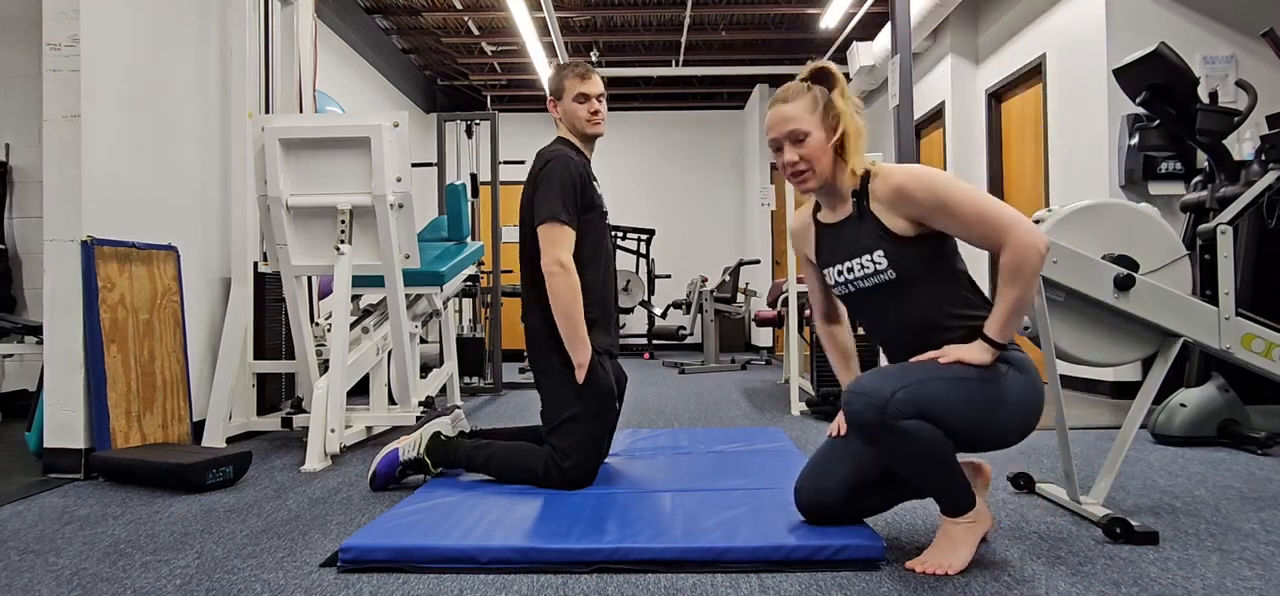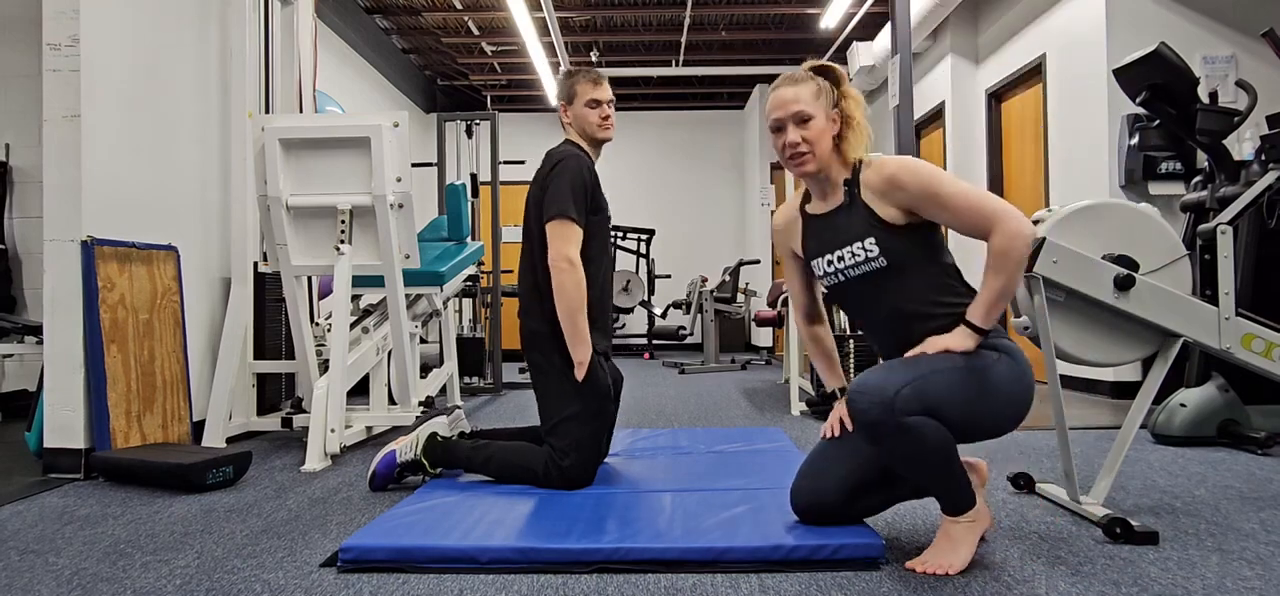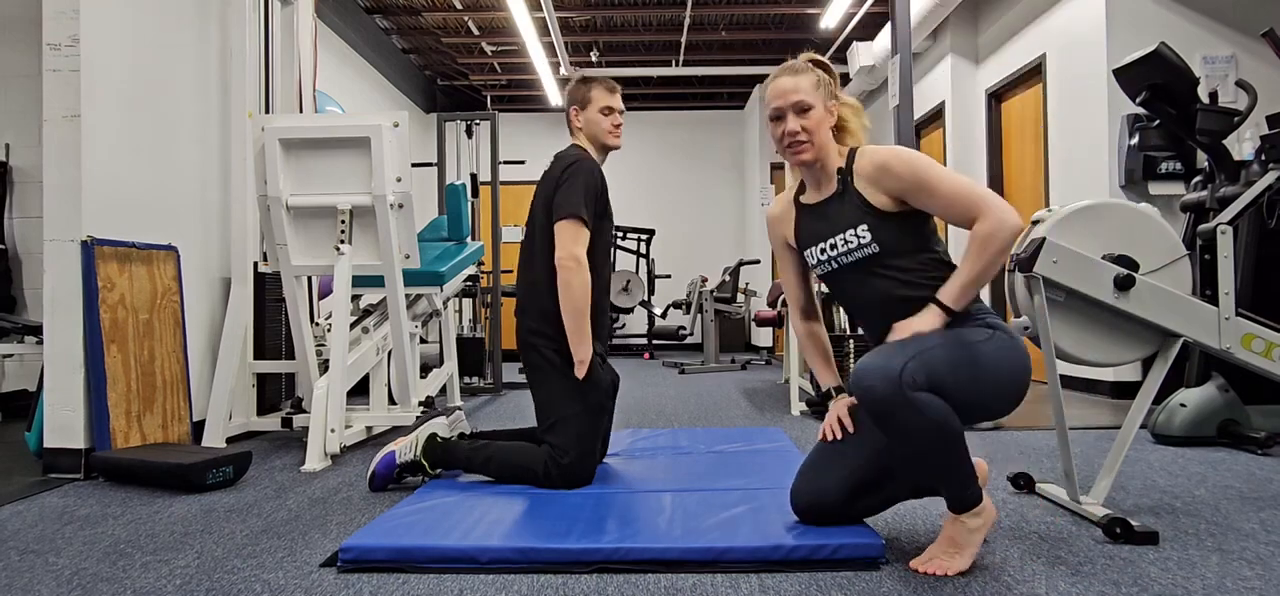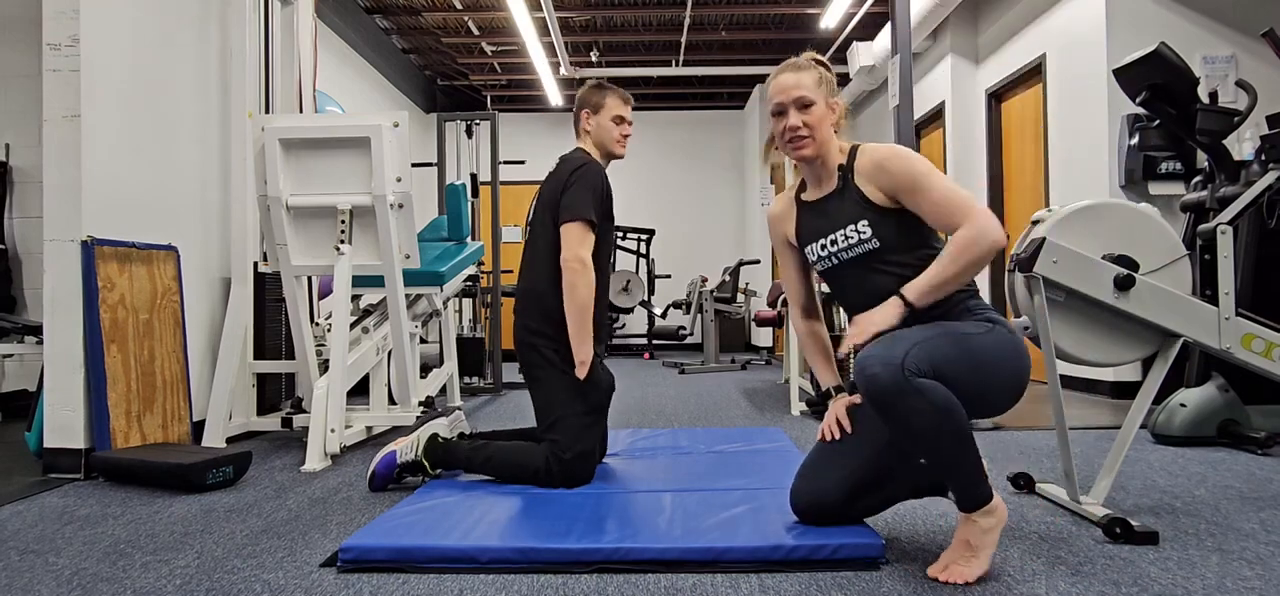
dt=0.1s
person 1, frame 1
left shoulder: (898, 187)
right shoulder: (803, 229)
left elbow: (1026, 243)
right elbow: (828, 319)
left wrist: (990, 343)
right wrist: (853, 393)
left hip: (995, 380)
right hip: (919, 382)
left knee: (872, 402)
right knee: (817, 497)
left ankle: (964, 511)
right ankle: (956, 474)
person 1, frame 2
left shoulder: (890, 177)
right shoulder: (788, 224)
left elbow: (1015, 231)
right elbow: (809, 318)
left wrist: (972, 329)
right wrist: (840, 394)
left hip: (984, 368)
right hip: (908, 377)
left knee: (876, 397)
right knee: (814, 500)
left ankle: (964, 510)
right ankle: (953, 472)
person 1, frame 3
left shoulder: (882, 166)
right shoulder: (782, 216)
left elbow: (1000, 221)
right elbow: (805, 316)
left wrist: (940, 308)
right wrist: (835, 393)
left hip: (979, 351)
right hip: (903, 367)
left knee: (879, 379)
right knee: (814, 501)
left ankle: (969, 508)
right ankle: (950, 468)
person 1, frame 4
left shoulder: (882, 163)
right shoulder: (784, 214)
left elbow: (985, 232)
right elbow: (805, 314)
left wrist: (900, 304)
right wrist: (835, 390)
left hip: (979, 345)
right hip: (905, 369)
left knee: (883, 366)
right knee: (814, 500)
left ankle: (981, 508)
right ankle: (952, 472)
person 2, frame 1
left shoulder: (576, 166)
right shoulder: (561, 165)
right elbow: (556, 264)
right wrist: (582, 356)
left hip: (589, 343)
right hip: (573, 348)
left knee: (583, 449)
right knee: (571, 468)
left ankle: (457, 436)
right ankle: (436, 449)
person 2, frame 2
left shoulder: (572, 166)
right shoulder: (572, 165)
right elbow: (563, 261)
right wrist: (581, 355)
left hip: (578, 343)
right hip: (565, 345)
left knee: (588, 450)
right knee: (571, 468)
left ankle: (455, 437)
right ankle: (434, 448)
person 2, frame 3
left shoulder: (576, 169)
right shoulder: (581, 169)
right elbow: (570, 261)
right wrist: (582, 354)
left hip: (566, 341)
right hip: (562, 344)
left knee: (587, 450)
right knee: (570, 467)
left ankle: (457, 438)
right ankle: (433, 449)
person 2, frame 4
left shoulder: (570, 172)
right shoulder: (587, 173)
right elbow: (575, 262)
right wrist: (583, 355)
left hip: (551, 337)
right hip: (559, 344)
left knee: (587, 450)
right knee: (570, 465)
left ankle: (454, 440)
right ankle: (434, 449)
